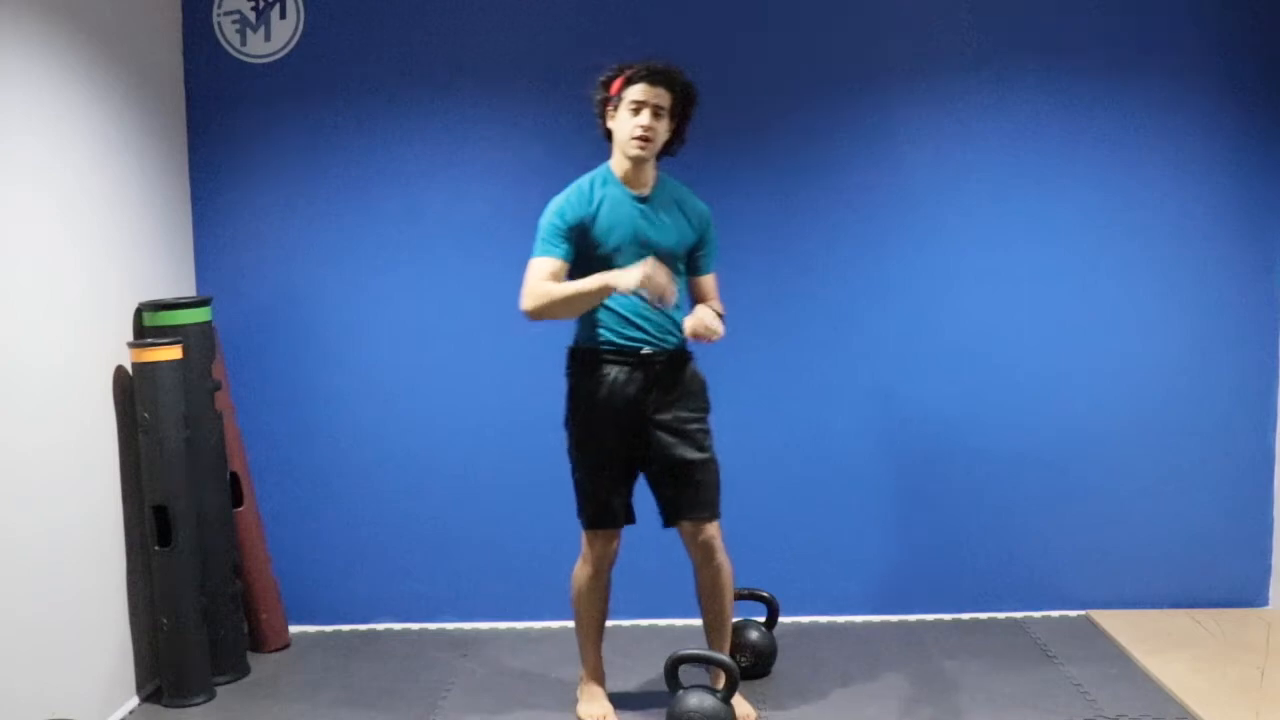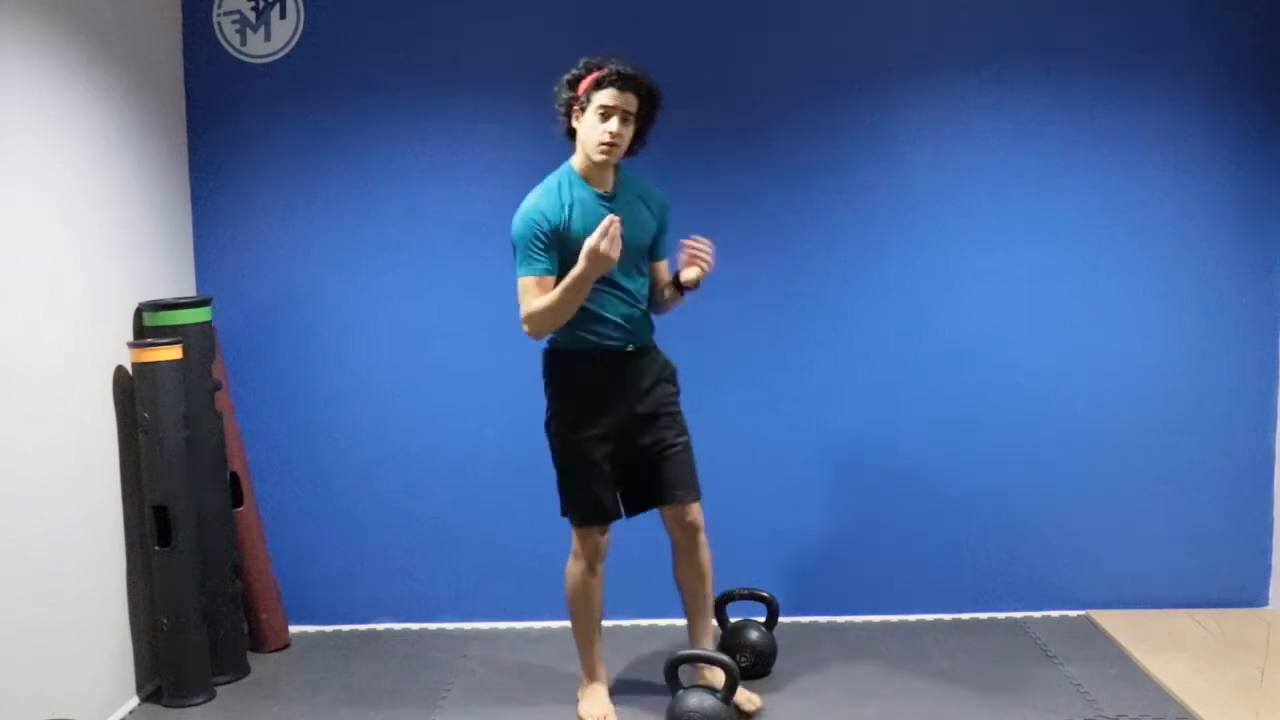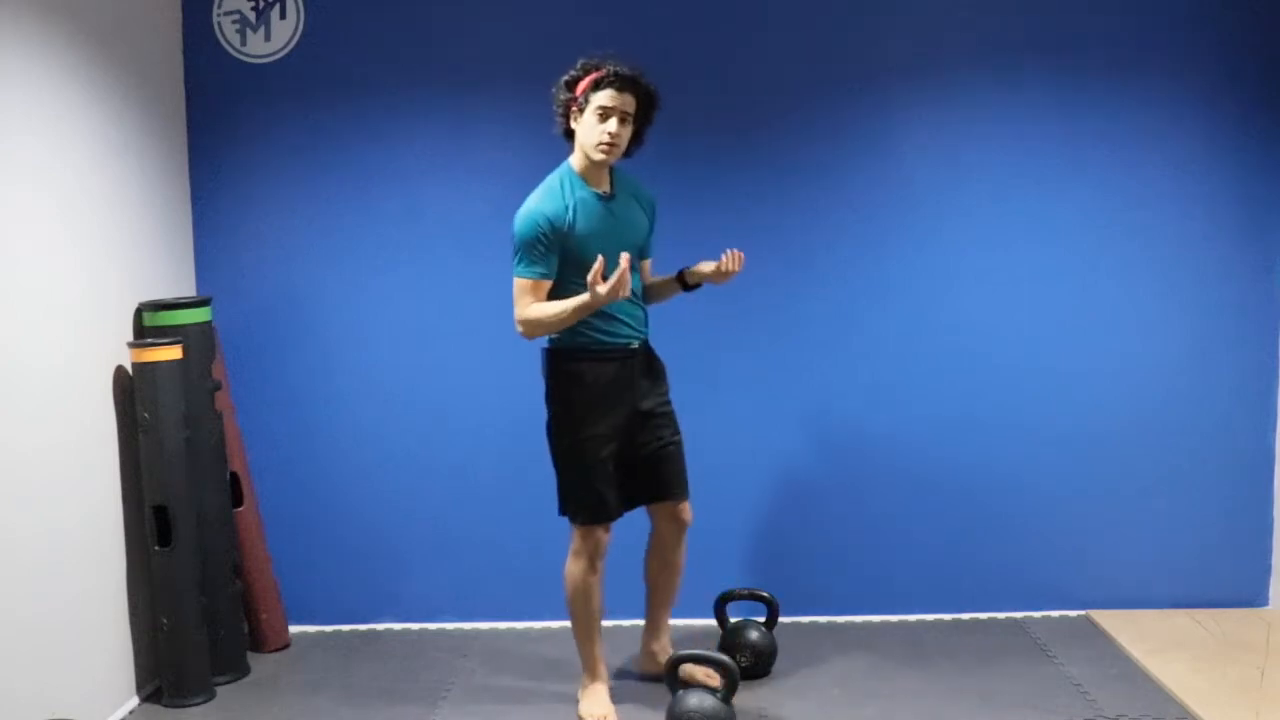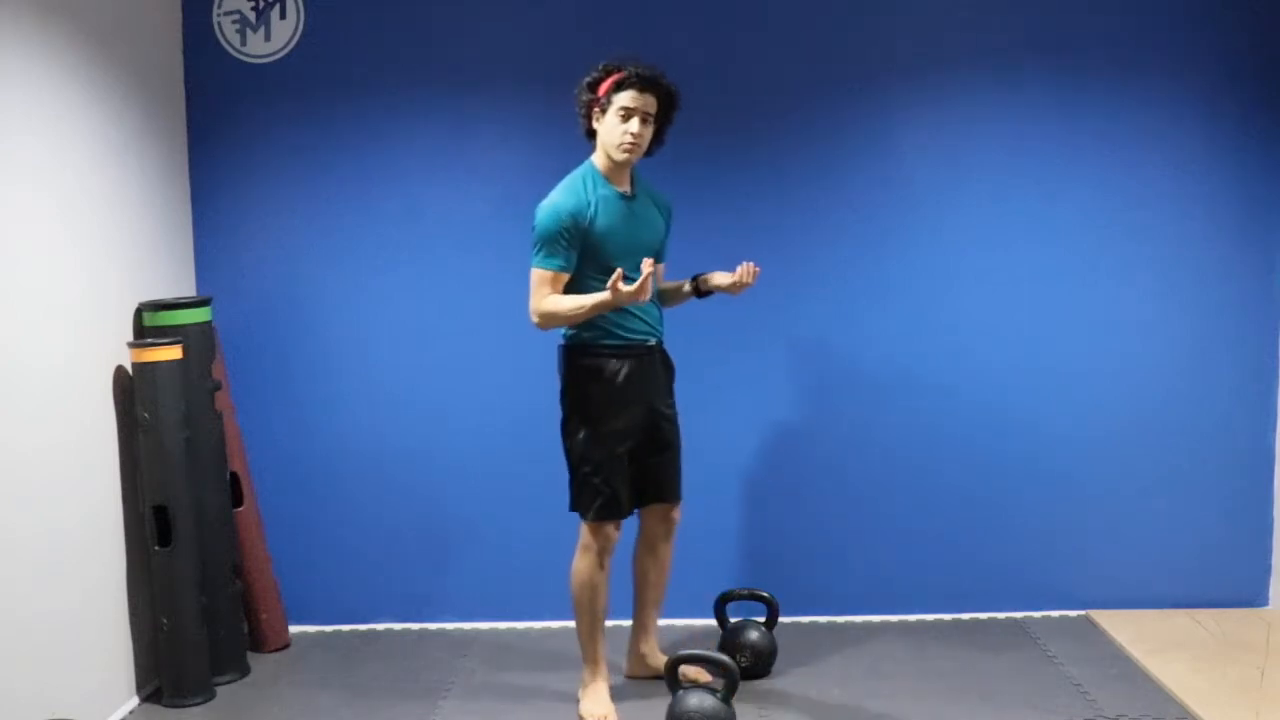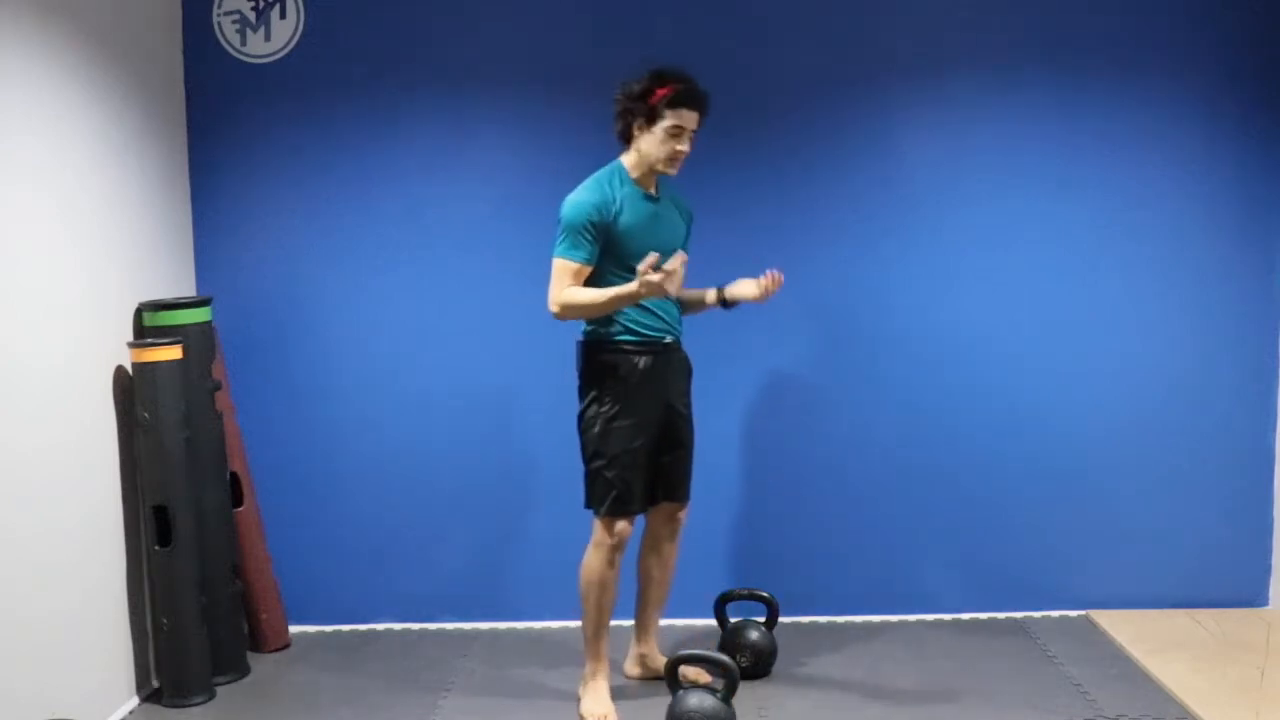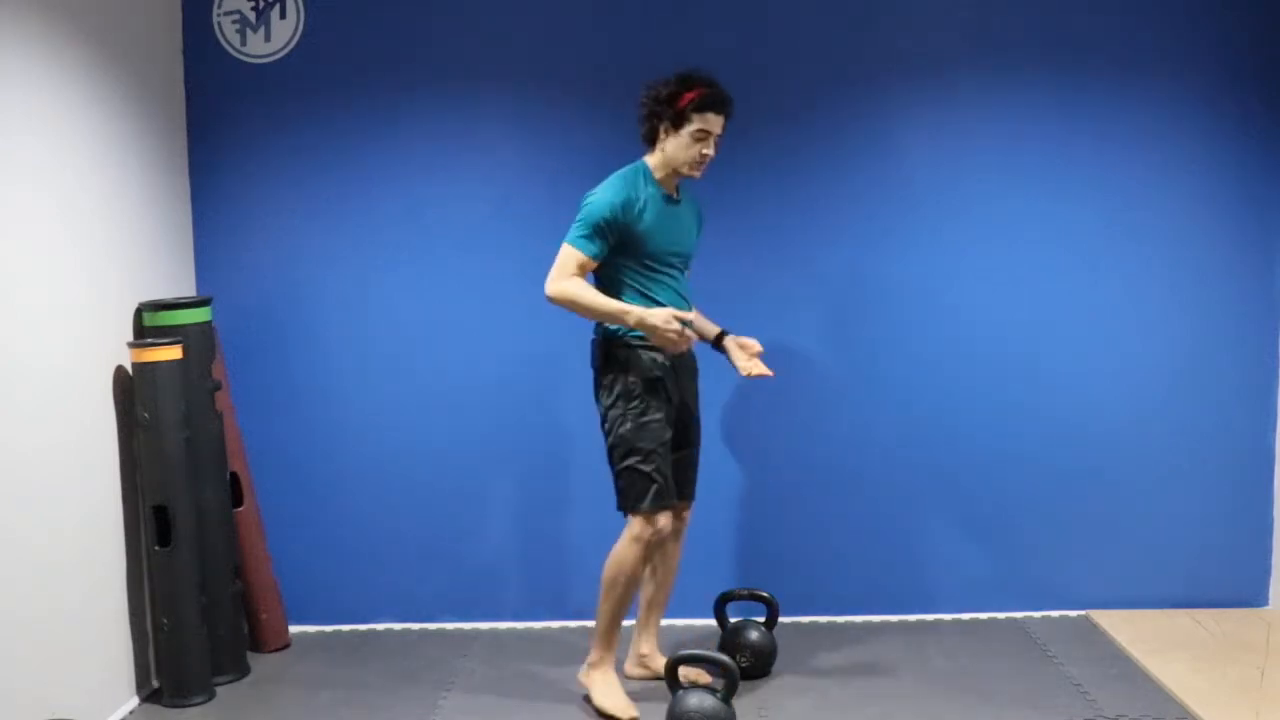
dt=0.3s
person 1, frame 1
left shoulder: (693, 210)
right shoulder: (574, 204)
left elbow: (708, 299)
right elbow: (532, 301)
left wrist: (709, 318)
right wrist: (614, 278)
left hip: (675, 379)
right hip: (602, 380)
left knee: (705, 536)
right knee: (599, 543)
person 1, frame 2
left shoulder: (650, 200)
right shoulder: (541, 210)
right elbow: (534, 321)
left wrist: (687, 276)
right wrist: (587, 269)
left hip: (648, 372)
right hip: (581, 380)
left knee: (689, 519)
right knee: (591, 539)
left ankle: (707, 662)
person 1, frame 3
left shoulder: (640, 198)
right shoulder: (543, 211)
right elbow: (526, 320)
left wrist: (695, 276)
right wrist: (593, 299)
left hip: (643, 371)
right hip: (582, 379)
left knee: (675, 516)
right knee: (592, 538)
left ankle: (656, 647)
person 1, frame 4
left shoulder: (655, 203)
right shoulder: (565, 205)
right elbow: (542, 309)
left wrist: (704, 284)
right wrist: (612, 299)
left hip: (652, 369)
right hip: (597, 375)
left knee: (662, 516)
right knee: (599, 531)
left ankle: (644, 650)
person 1, frame 5
left shoulder: (677, 207)
right shoulder: (591, 201)
right elbow: (561, 301)
left wrist: (728, 293)
right wrist: (636, 289)
left hip: (669, 366)
right hip: (615, 371)
left knee: (669, 516)
right knee: (613, 528)
left ankle: (645, 651)
person 1, frame 6
left shoulder: (689, 208)
right shoulder: (614, 197)
right elbow: (559, 285)
left wrist: (720, 339)
right wrist: (640, 318)
left hip: (677, 367)
right hip: (629, 367)
left knee: (676, 516)
right knee: (649, 519)
left ankle: (645, 650)
right ankle: (598, 662)
